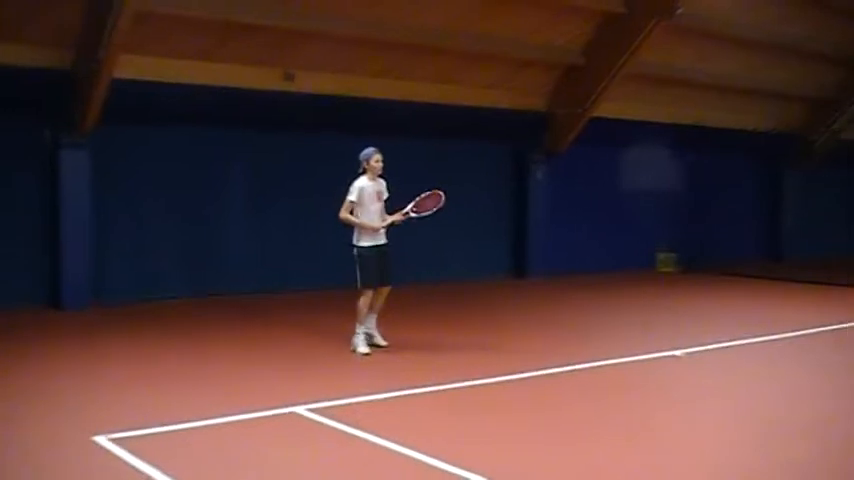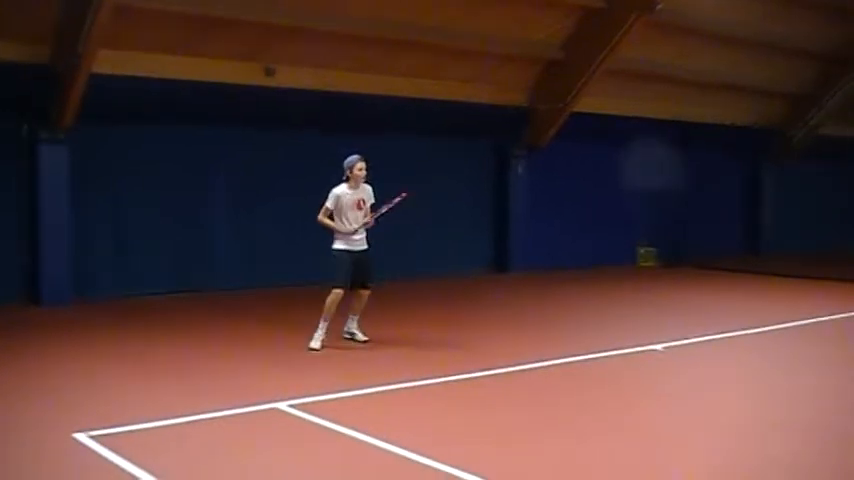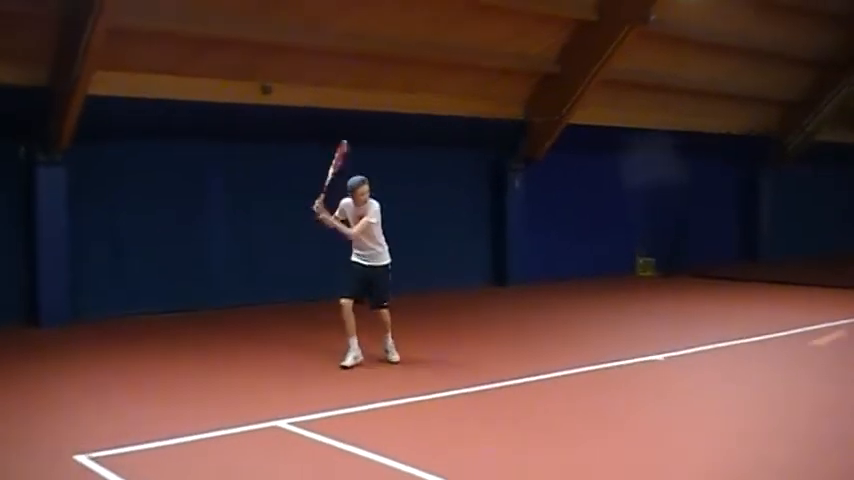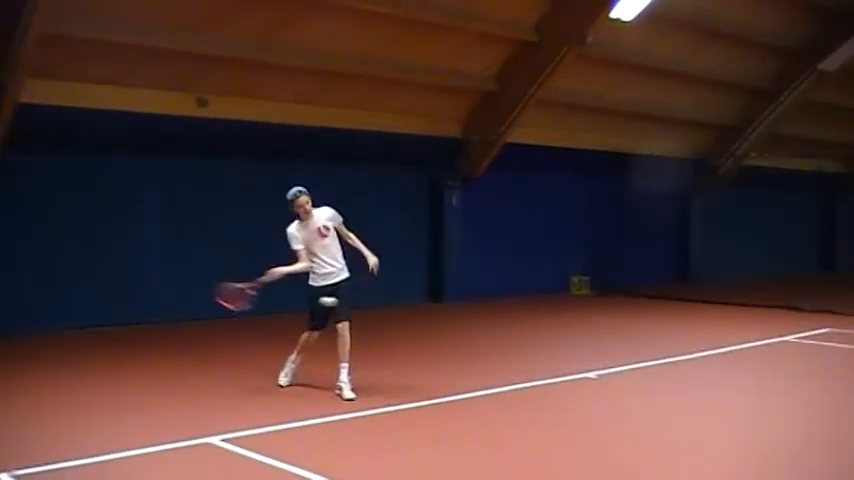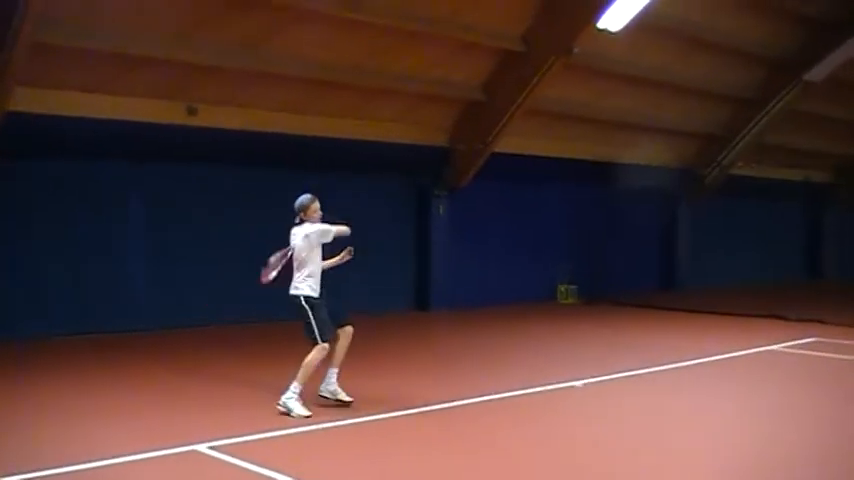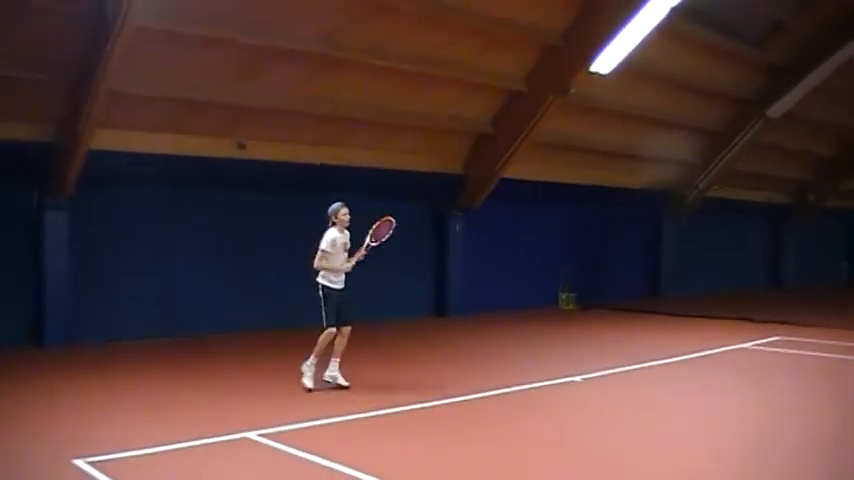
dt=0.5s
person 1, frame 1
left shoulder: (382, 184)
right shoulder: (359, 185)
right elbow: (343, 215)
left wrist: (392, 218)
right wrist: (368, 226)
left hip: (381, 243)
right hip: (364, 245)
left knee: (384, 287)
right knee: (367, 290)
left ankle: (370, 329)
right ankle: (358, 337)
person 1, frame 2
left shoulder: (367, 190)
right shoulder: (338, 192)
right elbow: (321, 218)
left wrist: (368, 222)
right wrist: (342, 229)
left hip: (361, 248)
right hip: (342, 248)
left knee: (364, 291)
right knee: (337, 291)
left ankle: (351, 328)
right ankle: (320, 334)
person 1, frame 3
left shoulder: (374, 207)
right shoulder: (346, 204)
left elbow: (353, 234)
right elbow: (336, 222)
left wrist: (329, 221)
right wrist: (322, 213)
left hip: (380, 264)
right hip: (358, 262)
left knee: (382, 309)
right knee: (345, 303)
left ankle: (389, 345)
right ankle: (354, 351)
person 1, frame 4
left shoulder: (326, 213)
right shoulder: (294, 231)
left elbow: (347, 235)
right elbow: (305, 264)
left wrist: (367, 254)
right wrist: (284, 270)
left hip: (341, 280)
right hip: (319, 284)
left knee: (343, 327)
right knee: (312, 333)
left ankle: (343, 381)
right ankle: (291, 365)
person 1, frame 5
left shoulder: (298, 233)
right shoulder: (314, 230)
right elbow: (346, 230)
left wrist: (338, 259)
right wrist: (333, 230)
left hip: (311, 296)
right hip: (305, 296)
left knee: (346, 330)
right knee: (322, 346)
left ankle: (330, 384)
right ankle: (290, 397)
person 1, frame 6
left shoulder: (346, 234)
right shoulder: (331, 235)
right elbow: (317, 264)
left wrist: (354, 259)
right wrist: (341, 268)
left hip: (339, 287)
right hip: (327, 287)
left knee: (345, 329)
right knee: (331, 329)
left ankle: (333, 372)
right ankle: (309, 367)
